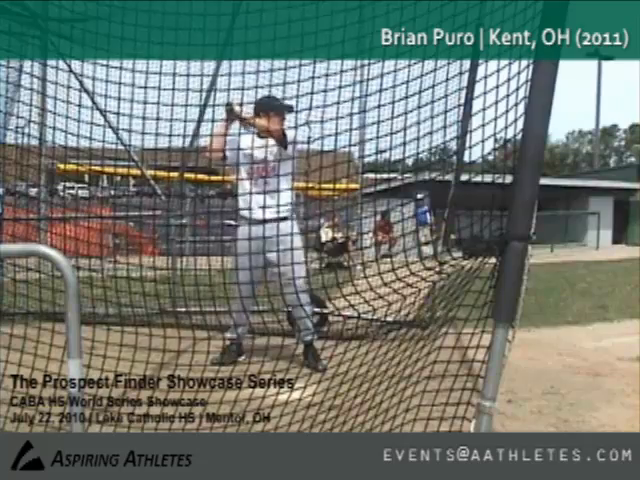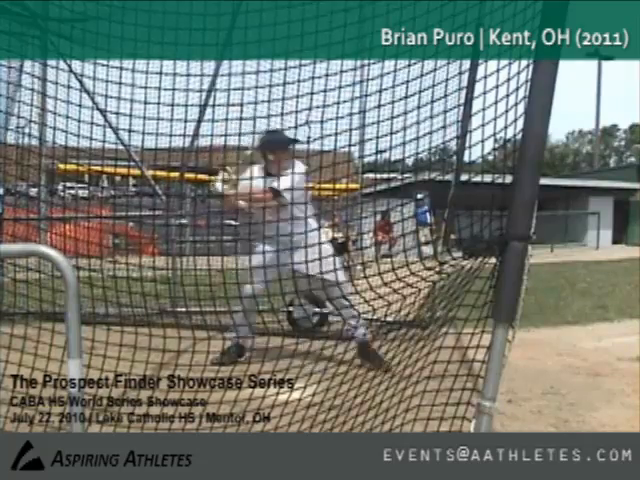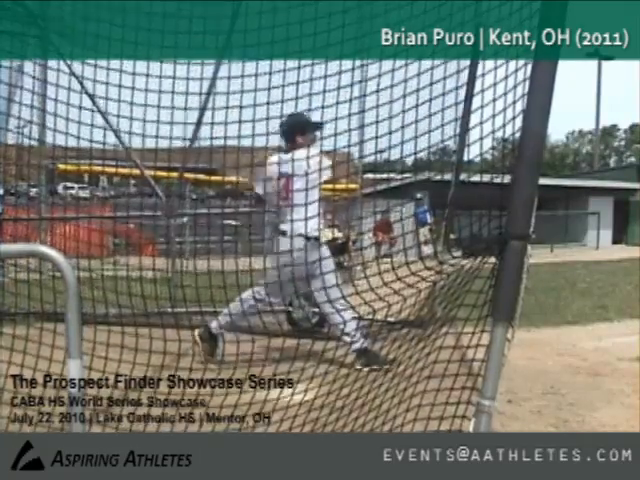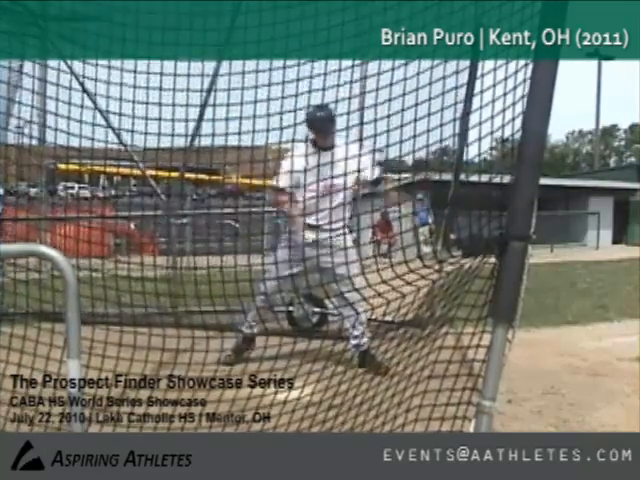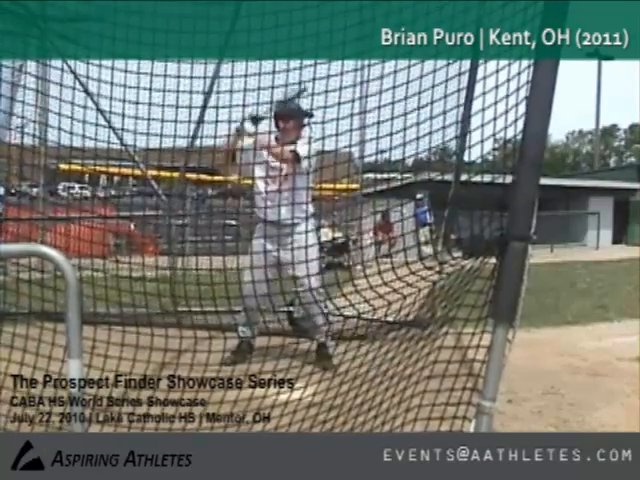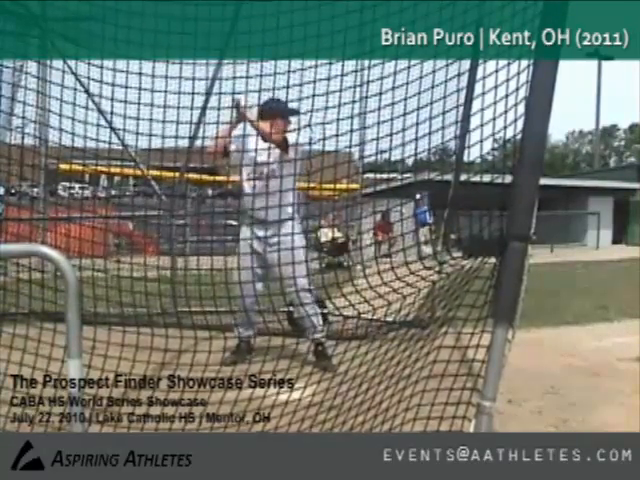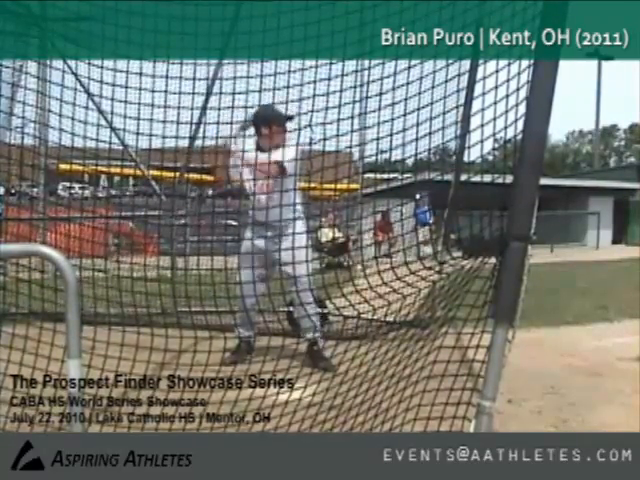
dt=0.7s
person 1, frame 1
left shoulder: (289, 139)
right shoulder: (241, 142)
left elbow: (274, 130)
right elbow: (214, 153)
left wrist: (242, 117)
right wrist: (228, 121)
left hip: (283, 225)
right hip: (249, 226)
left knee: (296, 285)
right knee: (244, 287)
left ankle: (308, 345)
right ankle: (235, 342)
person 1, frame 2
left shoulder: (297, 170)
right shoulder: (253, 174)
left elbow: (270, 198)
right elbow: (242, 204)
left wrist: (237, 194)
left hip: (308, 239)
right hip: (272, 244)
left knee: (338, 286)
right knee: (250, 292)
left ankle: (362, 343)
right ankle: (239, 343)
person 1, frame 3
left shoulder: (272, 163)
right shoulder: (312, 159)
left elbow: (263, 199)
right elbow: (332, 170)
left hip: (310, 241)
right hip: (298, 242)
left knee: (332, 293)
right knee: (265, 294)
left ankle: (361, 348)
right ankle: (211, 331)
person 1, frame 4
left shoulder: (352, 152)
right shoulder: (297, 156)
left elbow: (374, 180)
right elbow: (282, 196)
right wrist: (297, 222)
left hip: (336, 234)
right hip: (301, 232)
left knee: (347, 292)
right knee: (272, 285)
left ankle: (362, 350)
right ankle: (247, 337)
person 1, frame 5
left shoulder: (306, 146)
right shoulder: (259, 146)
left elbow: (285, 156)
left wrist: (255, 135)
right wrist: (240, 132)
left hip: (299, 229)
right hip: (266, 229)
left knee: (310, 288)
right knee: (252, 287)
left ankle: (323, 345)
right ankle: (246, 342)
person 1, frame 6
left shoulder: (292, 145)
right shoulder: (246, 142)
left elbow: (274, 137)
right elbow: (215, 149)
left wrist: (248, 115)
right wrist: (236, 121)
left hip: (285, 227)
right hip: (252, 227)
left knee: (300, 287)
right knee: (247, 288)
left ankle: (319, 345)
right ankle: (245, 342)
person 1, frame 7
left shoulder: (290, 150)
right shoulder: (244, 151)
left elbow: (270, 170)
left wrist: (239, 157)
right wrist: (228, 158)
left hip: (291, 228)
right hip: (257, 230)
left knee: (302, 286)
right knee: (248, 287)
left ankle: (314, 346)
right ankle: (245, 341)
